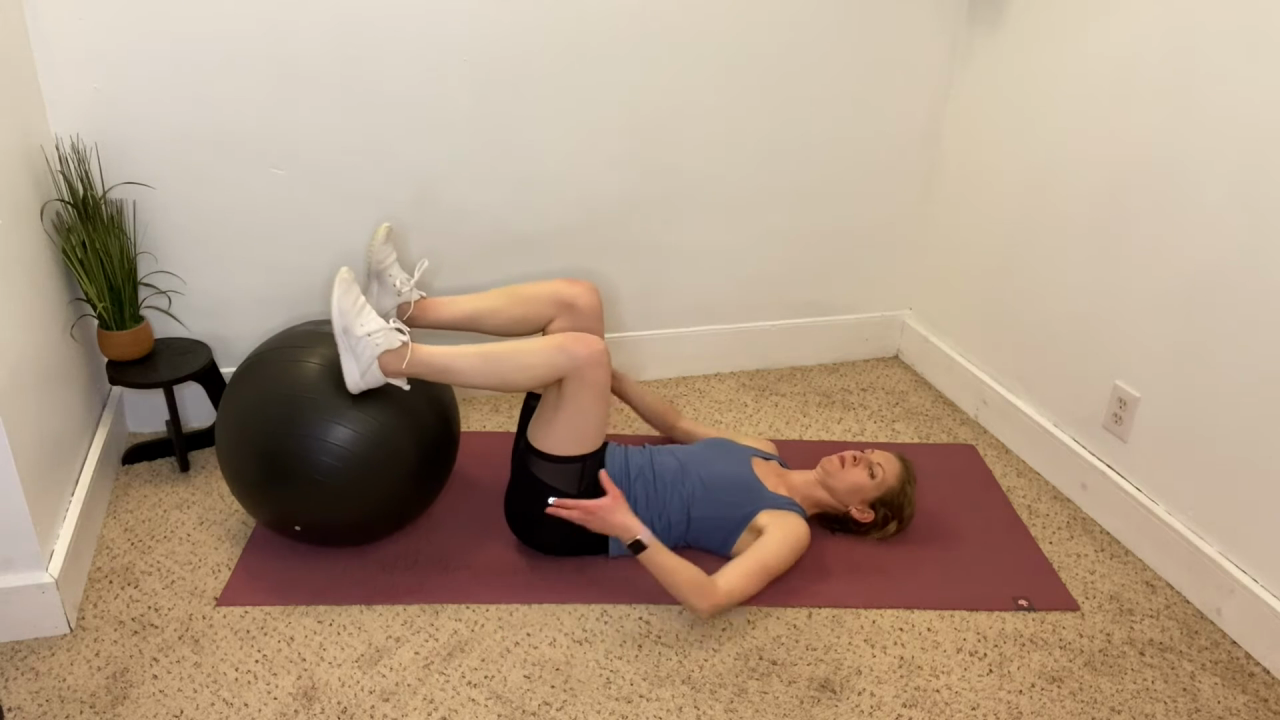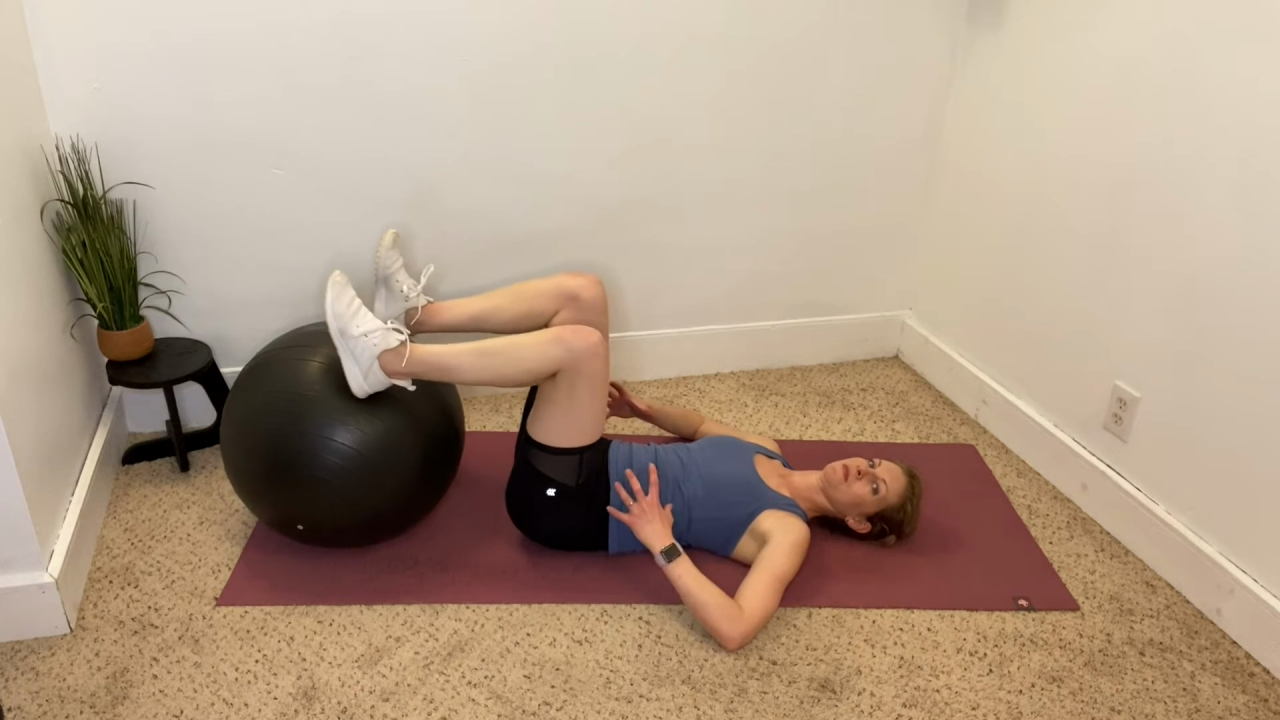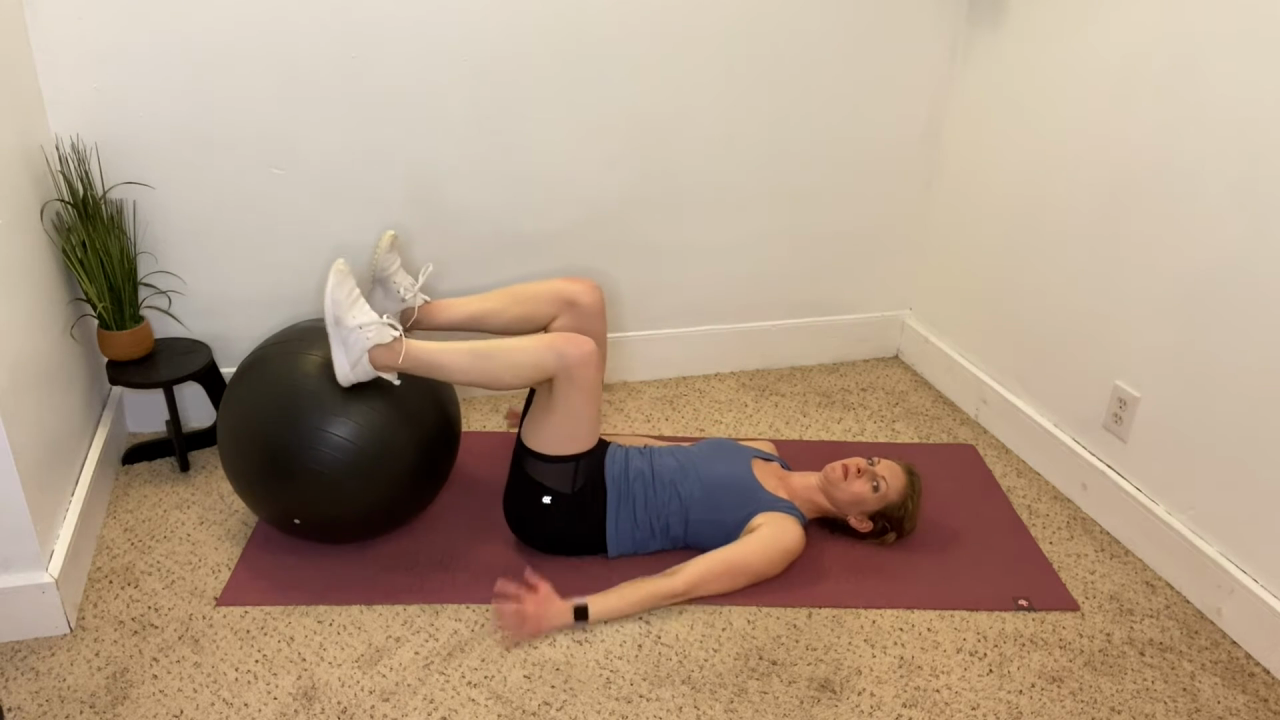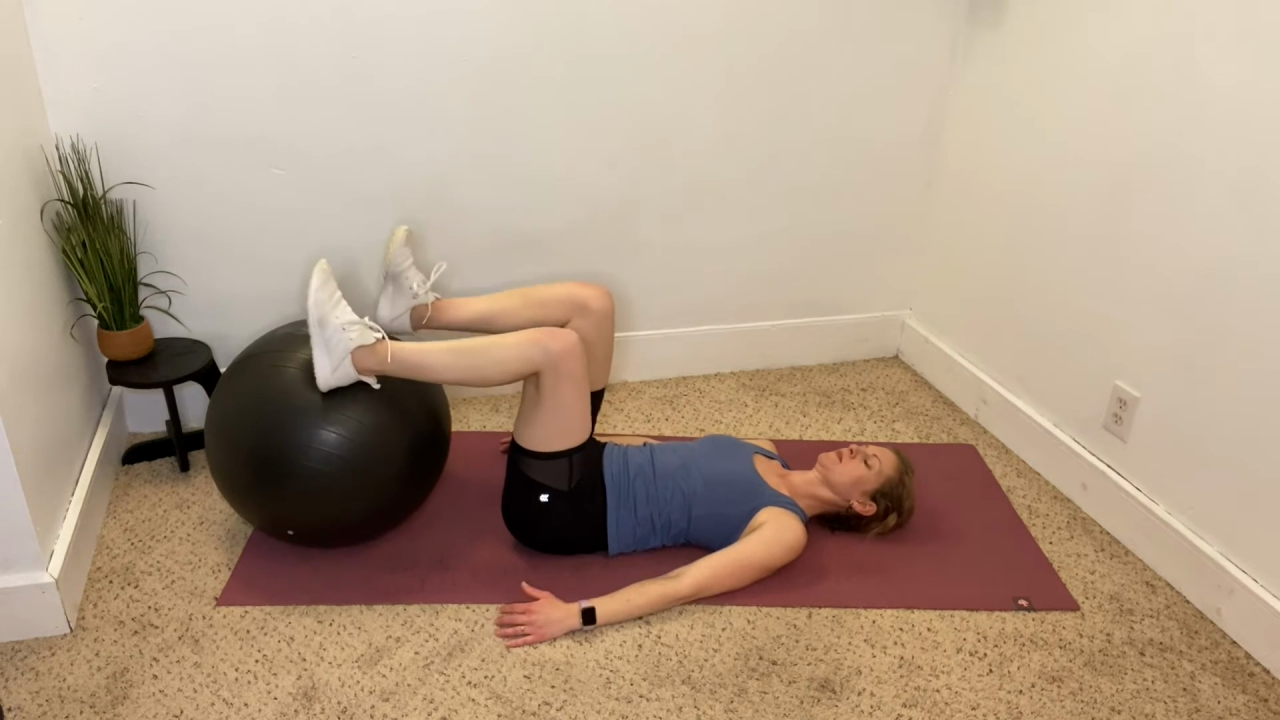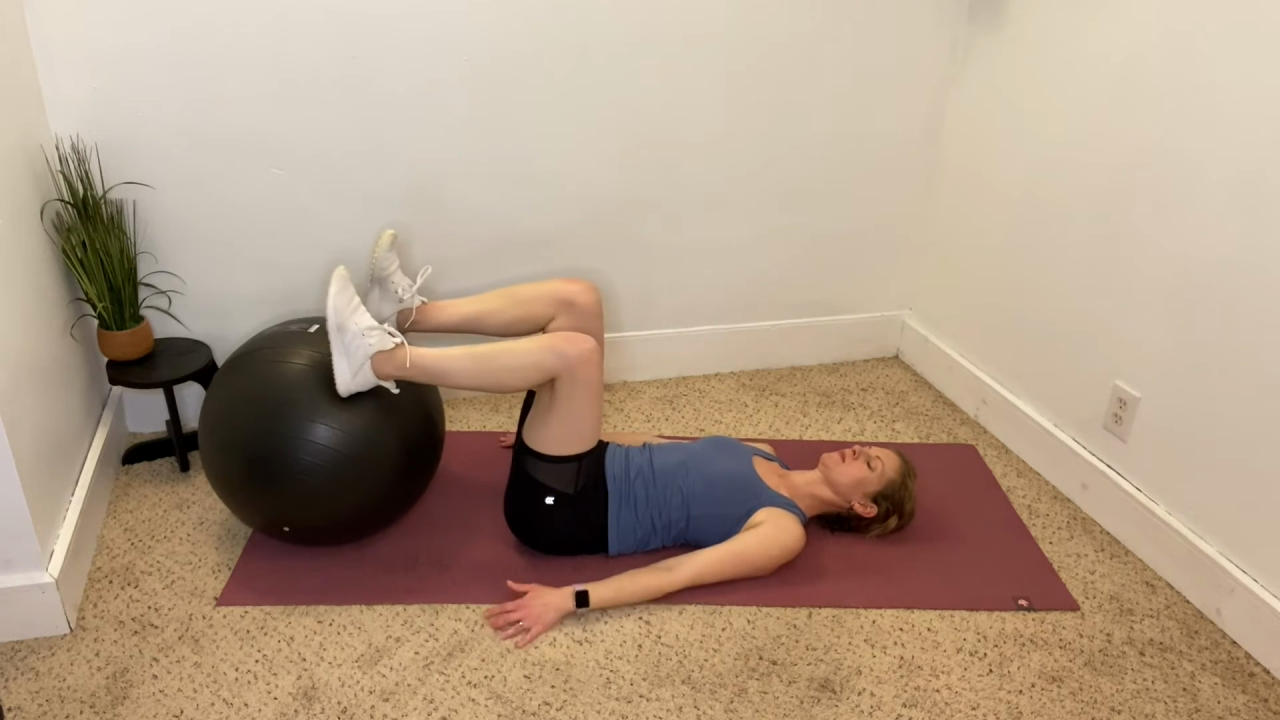
dt=1s
person 1, frame 1
left shoulder: (790, 529)
right shoulder: (761, 450)
left elbow: (708, 597)
right elbow: (682, 426)
left wrist: (632, 532)
right wrist: (614, 381)
left hip: (561, 502)
right hip: (597, 474)
left knee: (581, 352)
right knee: (576, 300)
left ankle: (389, 359)
right ankle: (406, 307)
person 1, frame 2
left shoulder: (789, 531)
right shoulder: (766, 448)
left elbow: (734, 628)
right elbow: (699, 426)
left wrist: (663, 544)
right wrist: (643, 408)
left hip: (569, 504)
right hip: (596, 465)
left knee: (578, 343)
right knee: (580, 291)
left ankle: (387, 360)
right ankle: (413, 313)
person 1, frame 3
left shoulder: (783, 538)
right shoulder: (765, 454)
left elbow: (678, 586)
left wrist: (571, 609)
right wrist: (554, 424)
left hip: (564, 511)
right hip: (598, 471)
left knee: (572, 355)
right knee: (578, 298)
left ankle: (378, 352)
right ankle: (413, 313)
person 1, frame 4
left shoulder: (785, 531)
right shoulder: (765, 453)
left elbow: (687, 584)
left wrist: (578, 615)
right wrist: (547, 429)
left hip: (562, 508)
right hip: (592, 466)
left knee: (553, 347)
right knee: (590, 303)
left ankle: (361, 356)
right ankle: (419, 309)
person 1, frame 5
left shoulder: (783, 532)
right shoulder: (762, 456)
left elbow: (680, 573)
left wrist: (570, 599)
right wrist: (553, 431)
left hip: (563, 509)
right hip: (596, 466)
left knee: (573, 351)
right knee: (575, 299)
left ankle: (379, 359)
right ankle: (407, 312)
